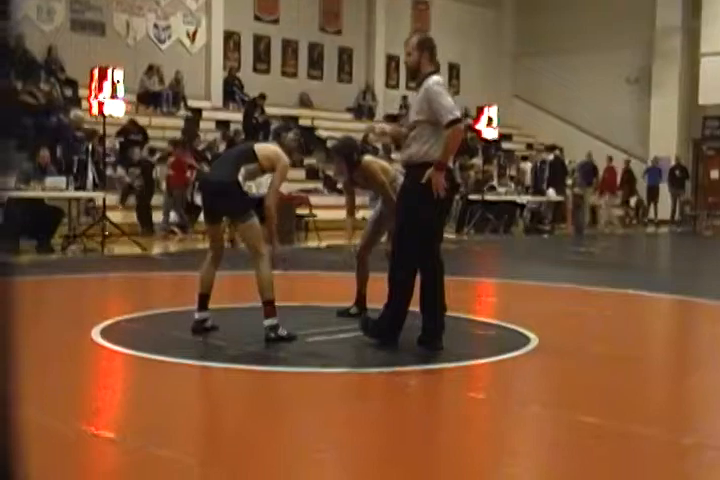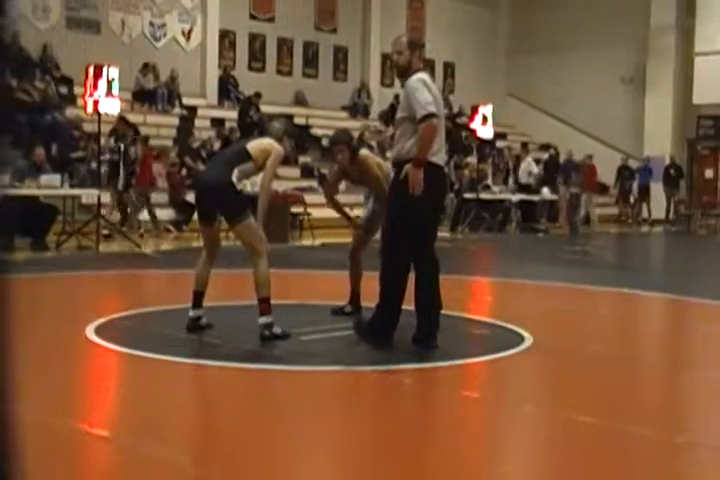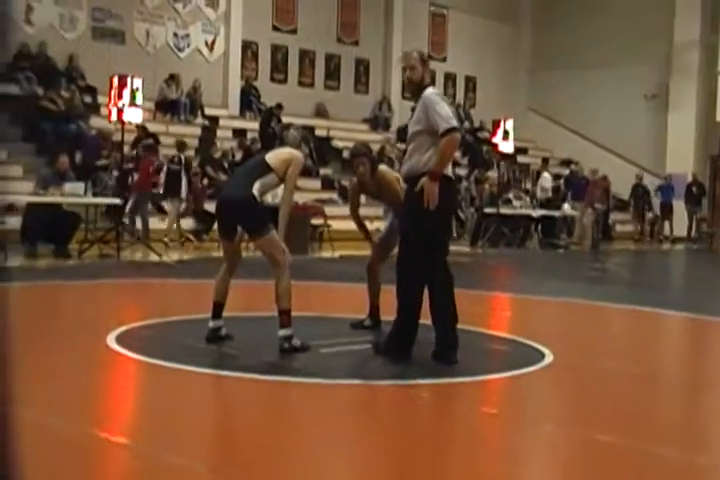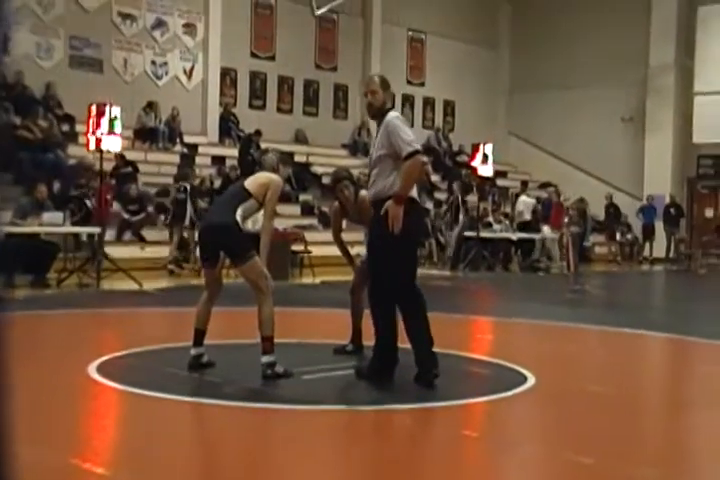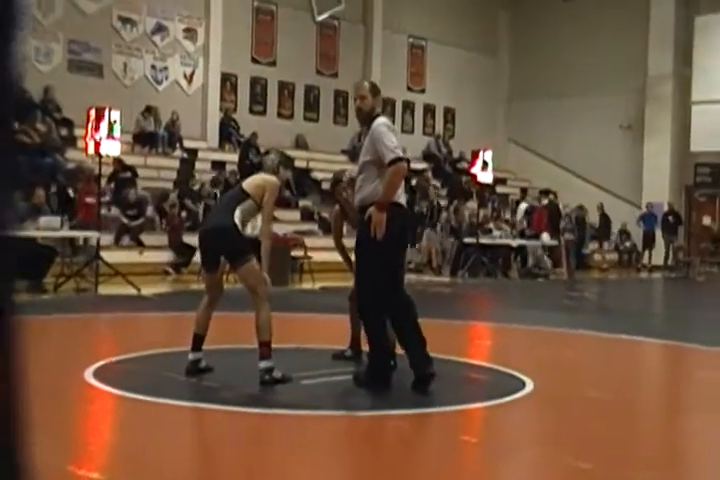
dt=0.5s
person 1, frame 1
left shoulder: (433, 86)
right shoulder: (425, 88)
left elbow: (457, 127)
left wrist: (439, 167)
right wrist: (398, 133)
left hip: (426, 178)
right hip: (423, 178)
left knee: (405, 255)
right knee: (427, 256)
left ankle: (389, 326)
right ankle: (432, 332)
person 1, frame 2
left shoulder: (414, 83)
right shoulder: (425, 83)
left elbow: (429, 123)
left wrist: (416, 164)
left hip: (415, 176)
right hip: (432, 176)
left knee: (396, 253)
right knee: (423, 254)
left ankle: (382, 326)
right ankle: (427, 331)
person 1, frame 3
left shoulder: (430, 97)
right shoulder: (422, 102)
left elbow: (452, 136)
left wrist: (434, 176)
left hip: (428, 190)
right hip: (424, 190)
left knee: (411, 268)
right knee: (434, 267)
left ankle: (401, 341)
right ankle: (446, 344)
person 1, frame 4
left shoulder: (392, 121)
right shoulder: (383, 126)
left elbow: (417, 159)
left wrist: (399, 200)
left hip: (394, 214)
right hip: (387, 215)
left knee: (383, 291)
right knee: (404, 290)
left ankle: (383, 364)
right ankle: (425, 364)
person 1, frame 5
left shoulder: (379, 127)
right shoulder: (371, 131)
left elbow: (399, 166)
left wrist: (381, 206)
left hip: (381, 220)
right hip: (377, 220)
left knee: (372, 297)
right knee: (391, 295)
left ankle: (379, 370)
right ankle: (420, 365)
person 2, frame 1
left shoulder: (258, 147)
right shoulder: (282, 158)
right elbow: (269, 203)
left wrist: (232, 229)
right wrist: (274, 240)
left hip: (208, 182)
right hip: (228, 185)
left knee: (215, 252)
right knee: (261, 253)
left ankle: (201, 317)
right ankle: (271, 326)
person 2, frame 2
left shoulder: (252, 144)
right shoulder: (277, 149)
right elbow: (265, 184)
left wrist: (217, 218)
right wrist: (259, 223)
left hip: (203, 183)
right hip: (223, 186)
left knee: (209, 251)
right knee: (259, 251)
left ankle: (195, 315)
right ankle: (266, 324)
person 2, frame 3
left shoulder: (272, 153)
right shoulder: (296, 156)
right elbow: (286, 198)
left wrist: (240, 231)
right wrist: (280, 237)
left hip: (225, 199)
right hip: (245, 201)
left knee: (230, 263)
right knee: (281, 264)
left ankle: (214, 326)
right ankle: (286, 336)
person 2, frame 4
left shoulder: (255, 179)
right shoulder: (275, 180)
right elbow: (267, 223)
right wrist: (263, 263)
left hip: (207, 227)
right hip: (227, 229)
left knee: (211, 291)
right knee: (264, 291)
left ankle: (196, 354)
right ankle: (269, 363)
person 2, frame 5
left shoulder: (254, 180)
right shoulder: (272, 182)
right elbow: (265, 226)
right wrist: (264, 269)
left hip: (208, 231)
right hip: (227, 231)
left knee: (212, 295)
right knee: (261, 296)
left ankle: (195, 359)
right ankle: (267, 368)
person 3, frame 1
left shoulder: (369, 166)
right shoulder: (348, 179)
left elbow: (392, 198)
right elbow: (350, 213)
left wrist: (394, 233)
right wrist: (349, 240)
right hip: (385, 202)
right knee: (362, 252)
right ankle: (360, 303)
person 3, frame 2
left shoulder: (365, 160)
right shoulder: (339, 170)
left elbow: (384, 192)
right elbow: (329, 195)
right wrist: (351, 221)
right hip: (376, 200)
right knee: (355, 250)
right ankle: (354, 302)
person 3, frame 3
left shoulder: (384, 175)
right shoulder: (356, 184)
left elbow: (403, 205)
right elbow: (354, 213)
right wrist: (370, 239)
right hip: (396, 215)
right knee: (372, 266)
right ankle: (373, 316)
person 3, frame 4
left shoulder: (365, 199)
right shoulder: (337, 208)
right elbow: (337, 237)
right wrist: (352, 262)
right knee: (356, 289)
right ankle: (356, 341)
person 3, frame 5
right shoulder: (338, 212)
right elbow: (338, 242)
right wrist: (353, 268)
right knee: (355, 296)
left ankle: (390, 353)
right ankle: (355, 347)
